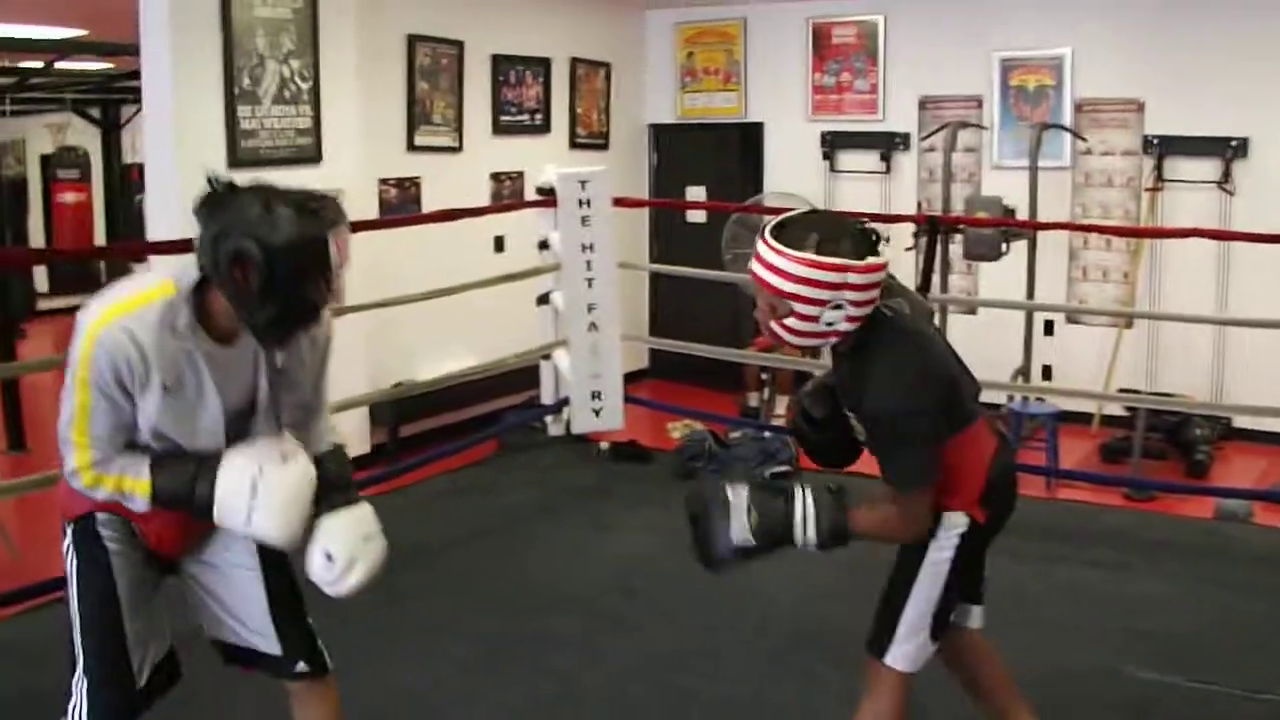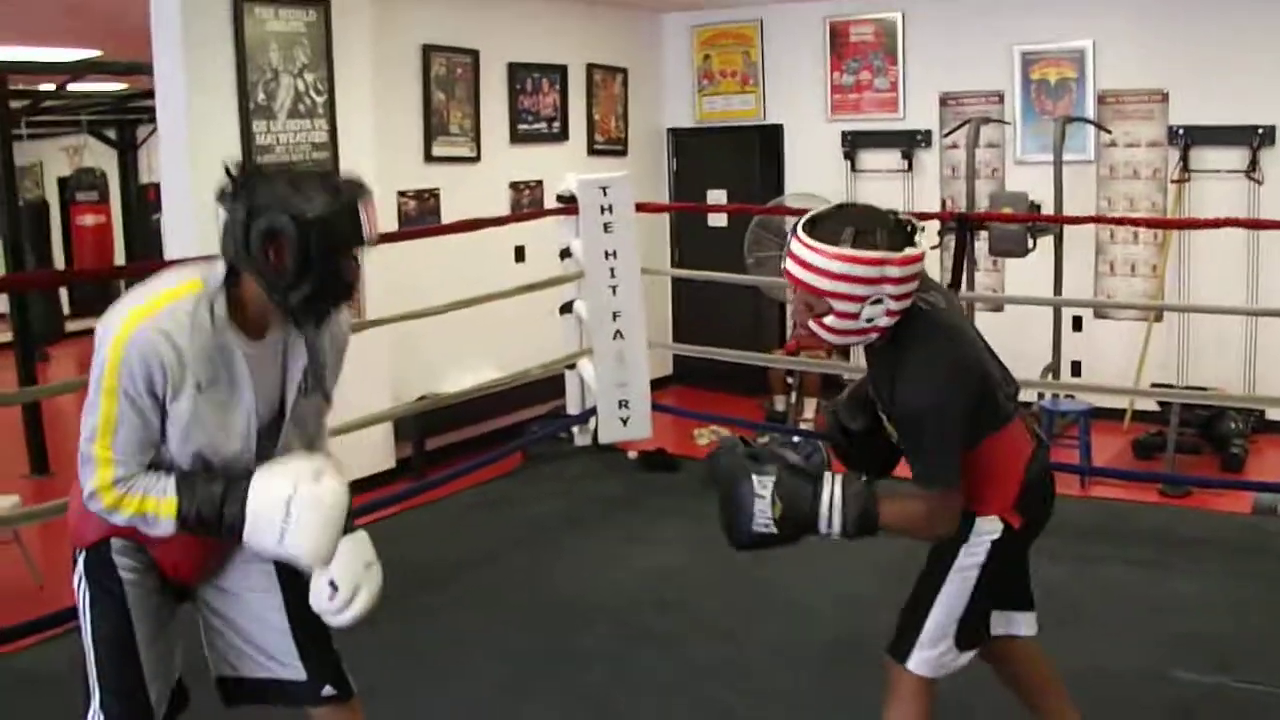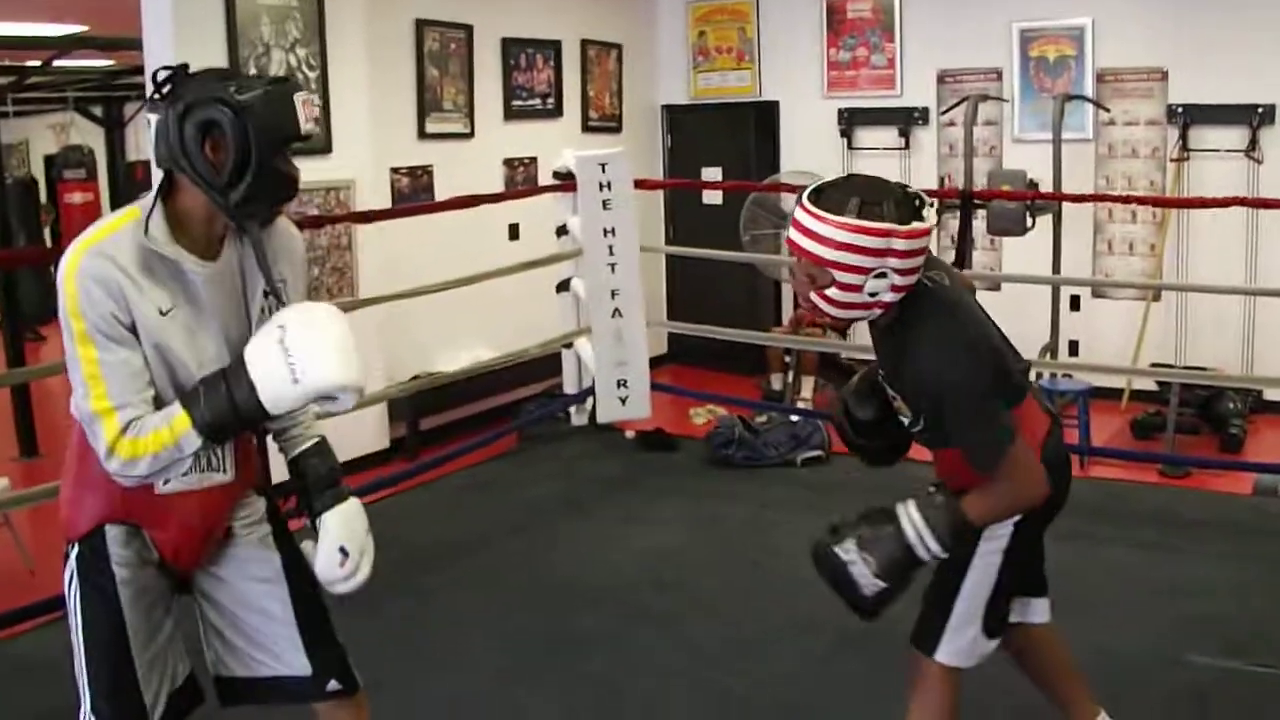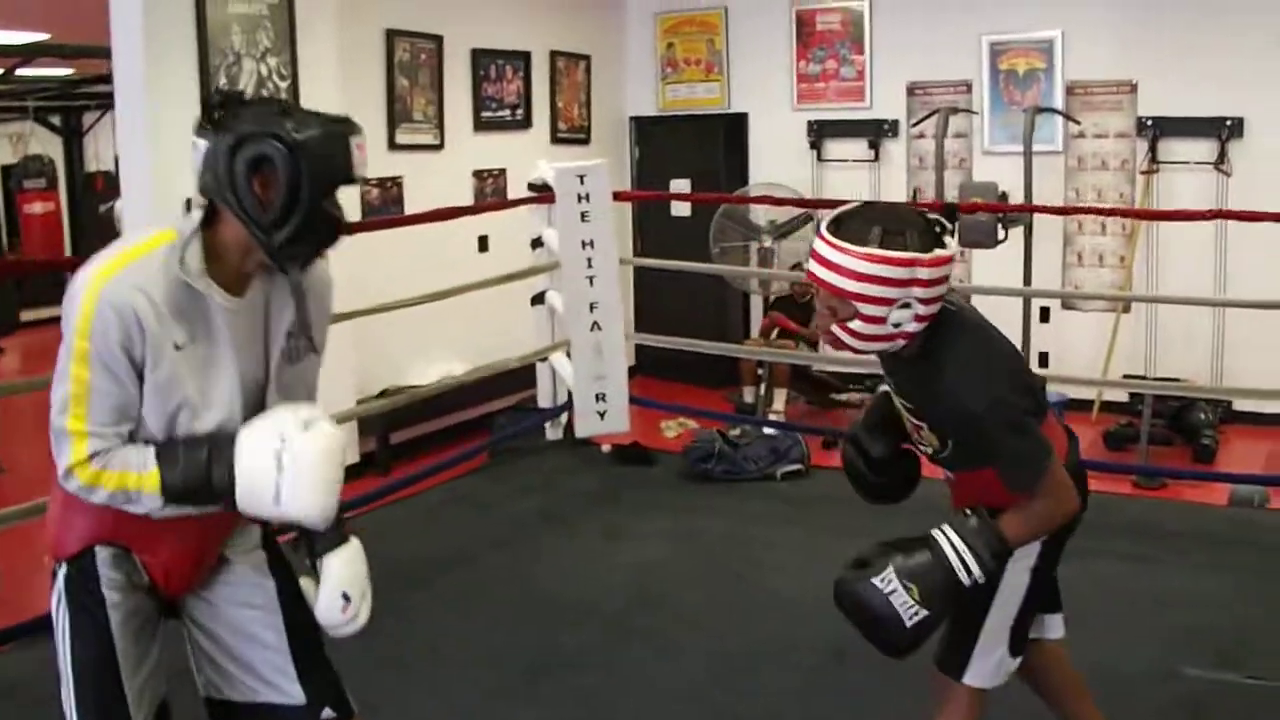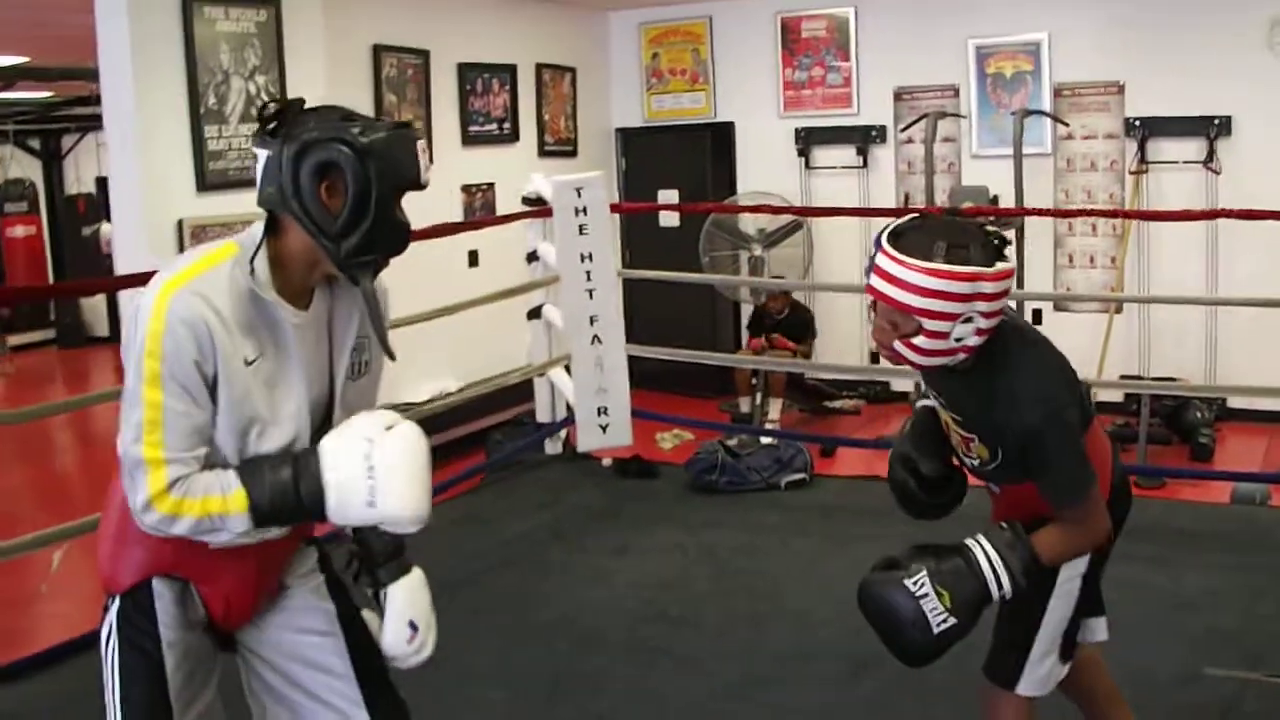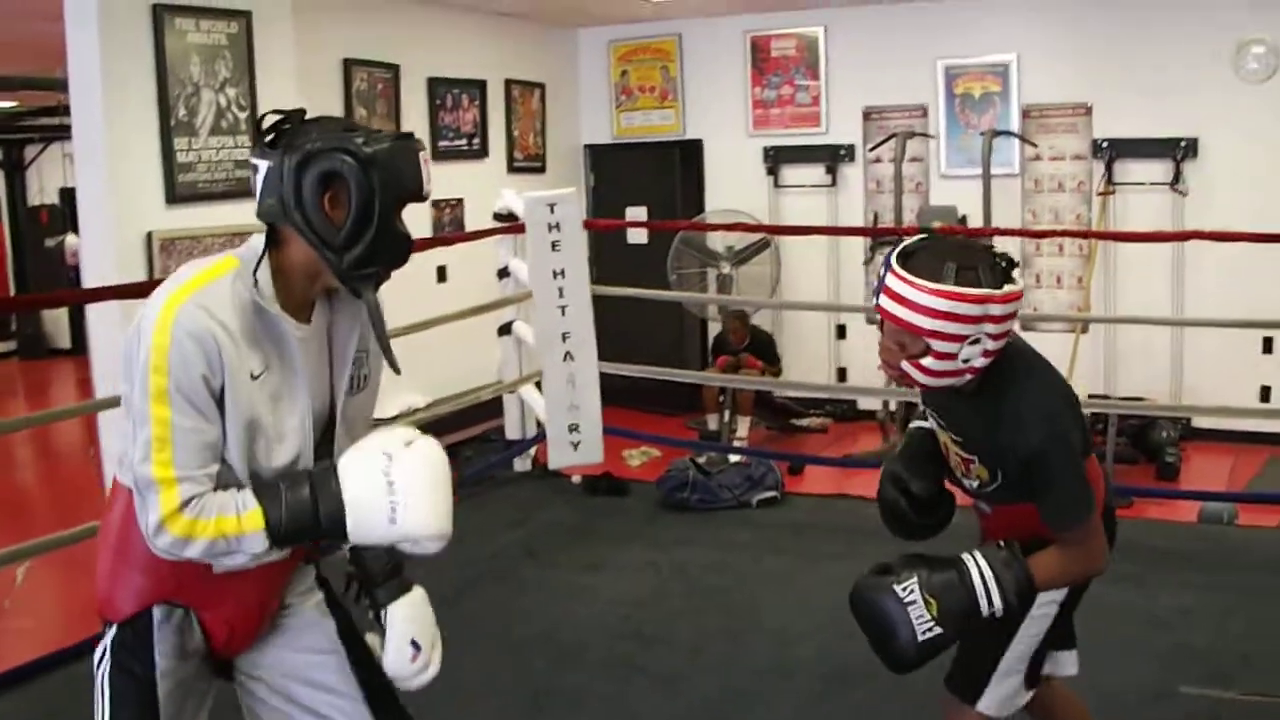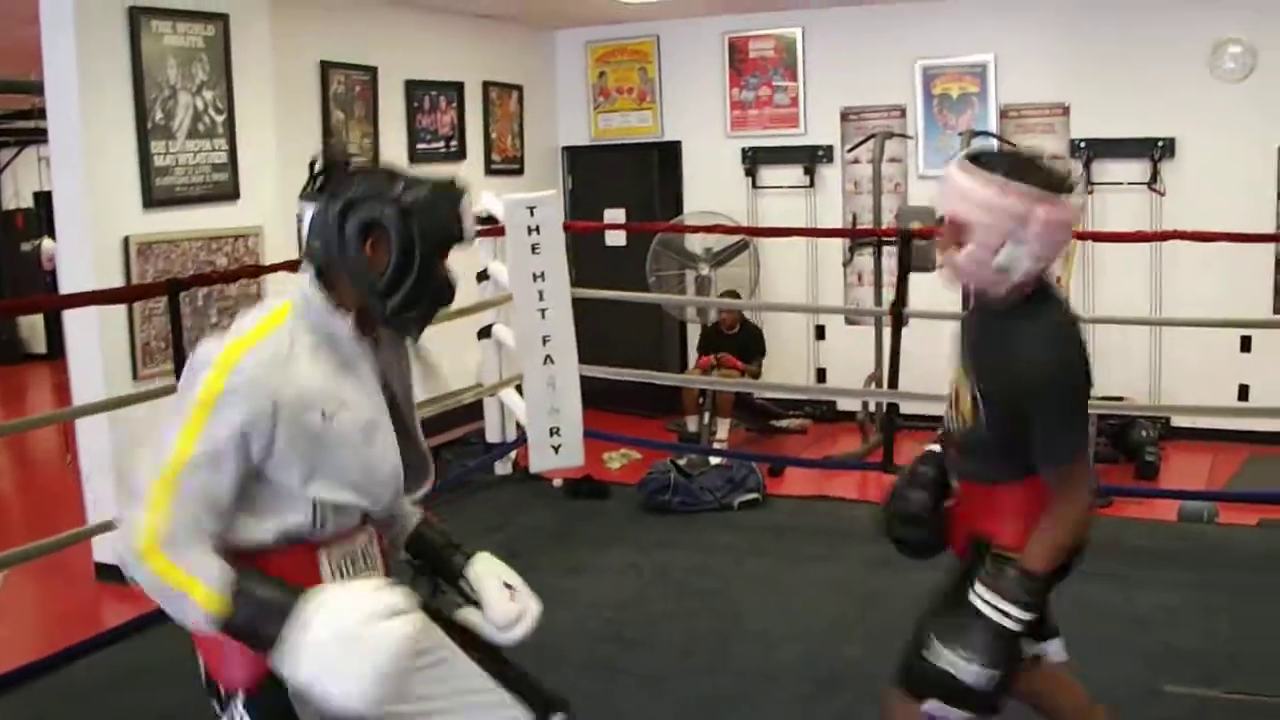
dt=0.3s
person 1, frame 1
left shoulder: (301, 323)
right shoulder: (117, 328)
left elbow: (304, 413)
right elbow: (89, 464)
left wrist: (340, 496)
right wrist: (207, 486)
left hip: (236, 506)
right hip: (118, 510)
left knee: (302, 665)
person 1, frame 2
left shoulder: (319, 319)
right shoulder: (147, 329)
right elbow: (109, 489)
left wrist: (336, 526)
right wrist: (236, 508)
left hip: (240, 522)
right hip: (128, 532)
person 1, frame 3
left shoulder: (276, 242)
right shoulder: (99, 265)
right elbow: (124, 448)
left wrist: (325, 486)
right wrist: (244, 390)
left hip: (233, 500)
right hip: (122, 515)
person 1, frame 4
left shoulder: (302, 280)
right shoulder: (119, 287)
right elbow: (82, 463)
left wrist: (327, 532)
right wrist: (223, 472)
left hip: (227, 529)
right hip: (113, 538)
person 1, frame 5
left shoulder: (357, 294)
right shoulder: (185, 304)
right elbow: (159, 495)
left wrist: (388, 559)
right wrist: (309, 485)
left hip: (283, 555)
right hip: (169, 565)
person 1, frame 6
left shoulder: (354, 312)
right shoulder: (188, 318)
right elbow: (170, 517)
left wrist: (389, 578)
right wrist: (335, 505)
left hip: (278, 579)
right hip: (166, 581)
person 1, frame 7
left shoulder: (381, 342)
right shoulder: (249, 368)
right elbow: (157, 544)
left wrist: (449, 560)
right wrist: (285, 621)
left hip: (370, 602)
right hip: (270, 642)
person 2, frame 1
left shoulder: (890, 390)
right shoulder: (875, 292)
left elbow: (909, 516)
right elbow: (920, 313)
left wrist: (786, 514)
right wrist: (832, 390)
left hip: (963, 496)
right hip: (968, 467)
left knee: (890, 664)
right knee: (949, 624)
person 2, frame 2
left shoulder: (926, 387)
right shoulder: (911, 289)
left elbow: (939, 514)
left wrist: (814, 502)
right wrist: (871, 393)
left hip: (994, 502)
right hip: (996, 476)
left knee: (911, 667)
right knee: (998, 632)
person 2, frame 3
left shoulder: (941, 364)
right shoulder: (914, 281)
left elbow: (1021, 485)
left wrist: (911, 531)
right wrist: (879, 386)
left hip: (1022, 480)
right hip: (1010, 452)
left knee: (937, 657)
right knee: (1014, 618)
person 2, frame 4
left shoulder: (974, 388)
right shoulder: (917, 320)
left elbow: (1058, 501)
left wrist: (946, 561)
right wrist: (886, 415)
left hip: (1032, 502)
right hip: (994, 490)
right knee: (1024, 637)
person 2, frame 5
left shoulder: (1030, 399)
right shoulder: (951, 344)
left elbow: (1087, 525)
left wrist: (977, 570)
right wrist: (927, 426)
left hip: (1072, 512)
right hip: (1028, 495)
right knee: (1058, 644)
person 2, frame 6
left shoulder: (1035, 421)
right shoulder: (949, 361)
left elbow: (1087, 553)
left wrist: (968, 585)
right wrist: (920, 447)
left hip: (1055, 542)
right hip: (1010, 525)
right knee: (1030, 676)
person 2, frame 7
left shoulder: (1042, 352)
right shoulder: (995, 304)
left elbow: (1072, 502)
left wrist: (1000, 603)
right wrist: (934, 467)
left hip: (1017, 541)
right hip: (991, 515)
right knee: (1025, 663)
